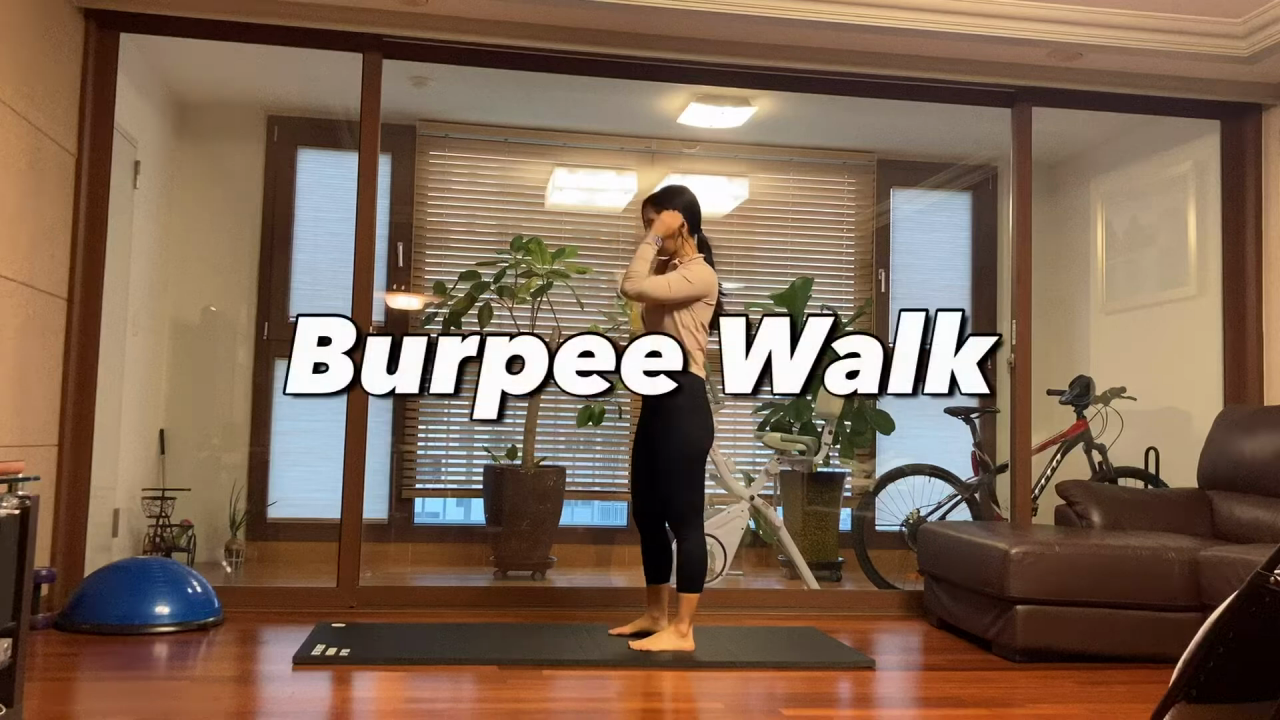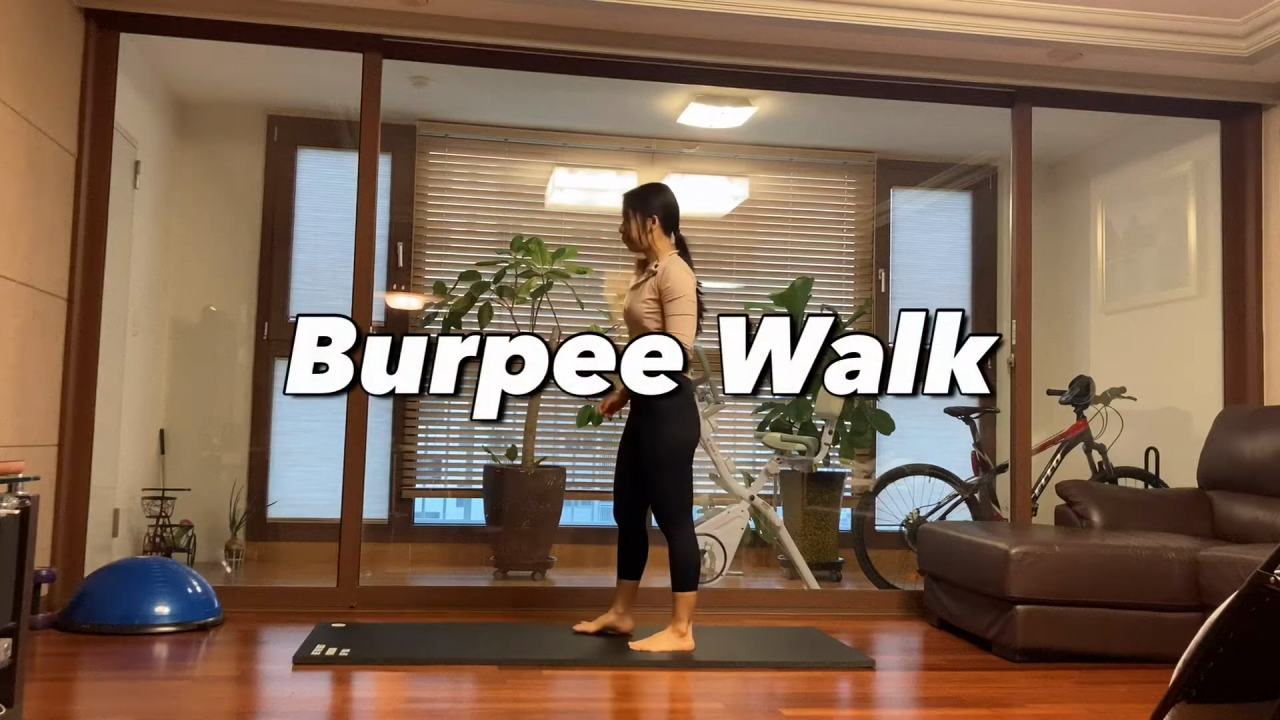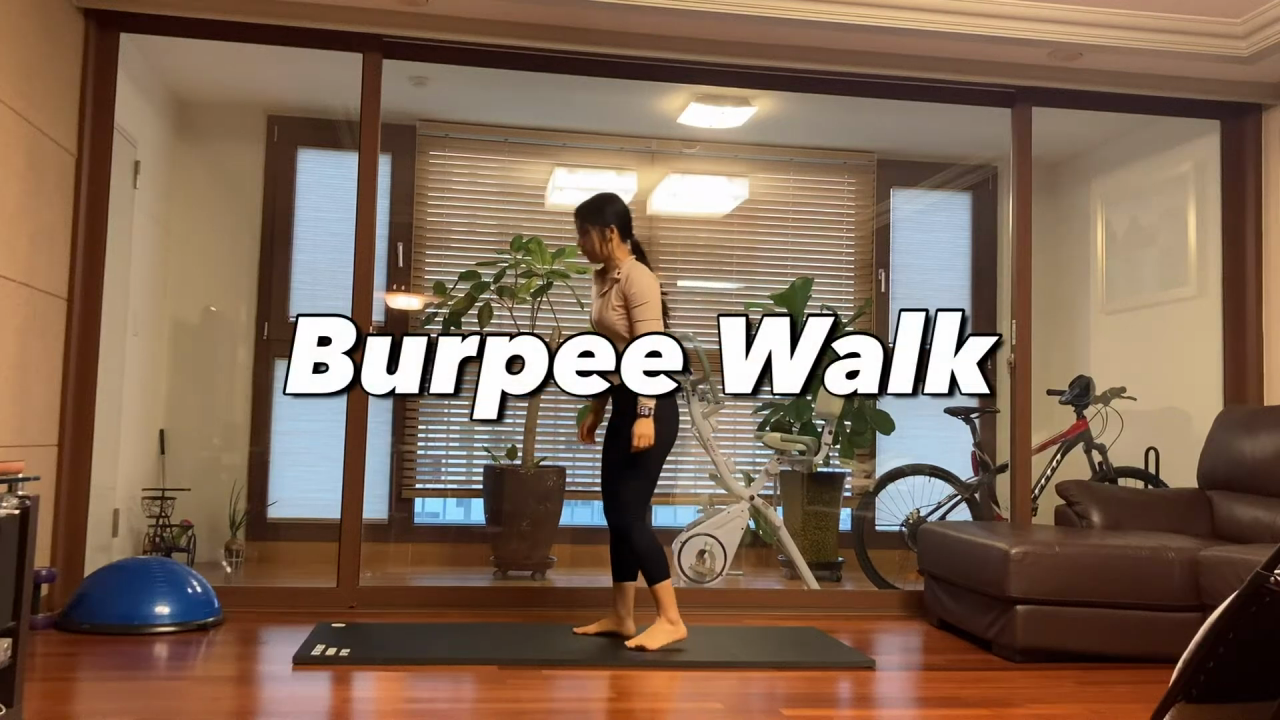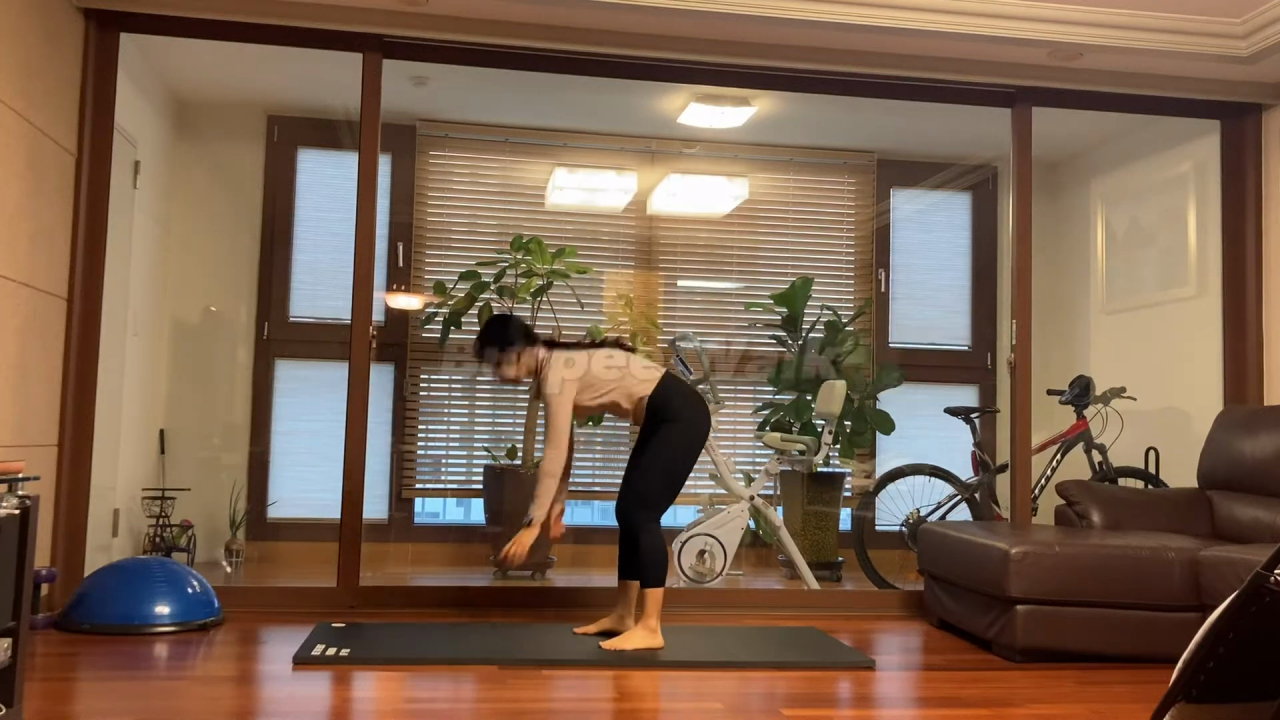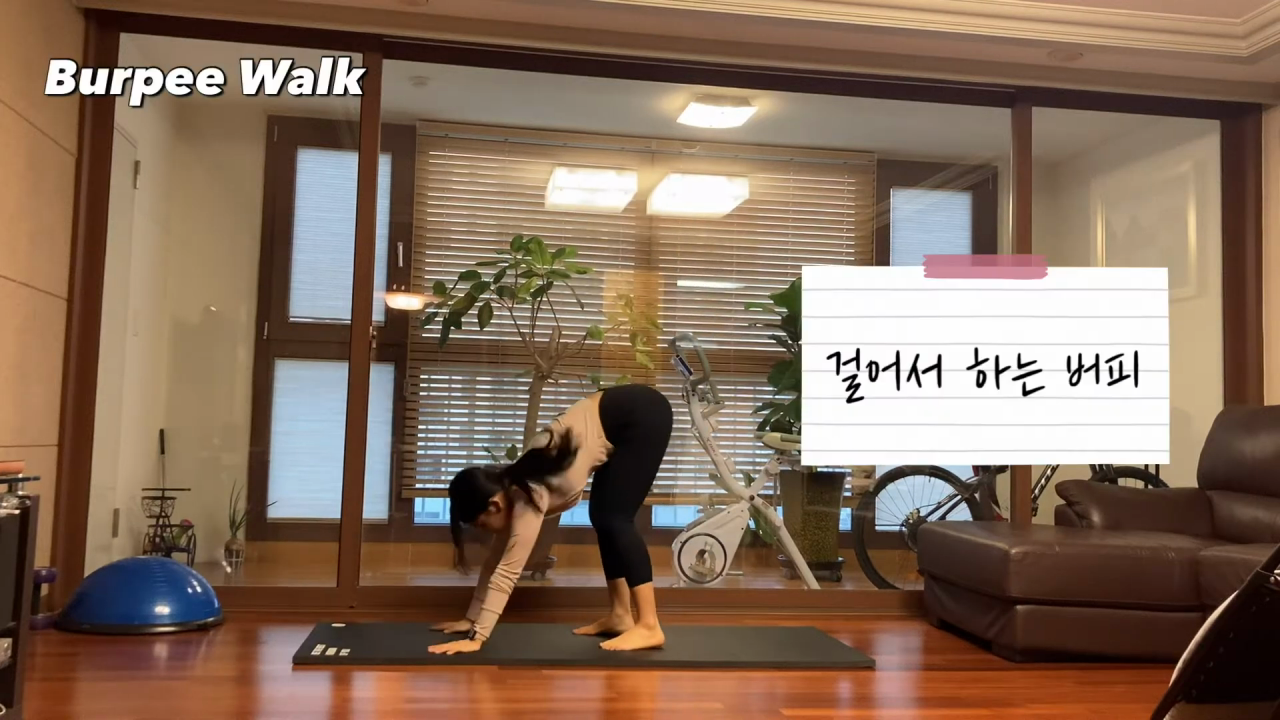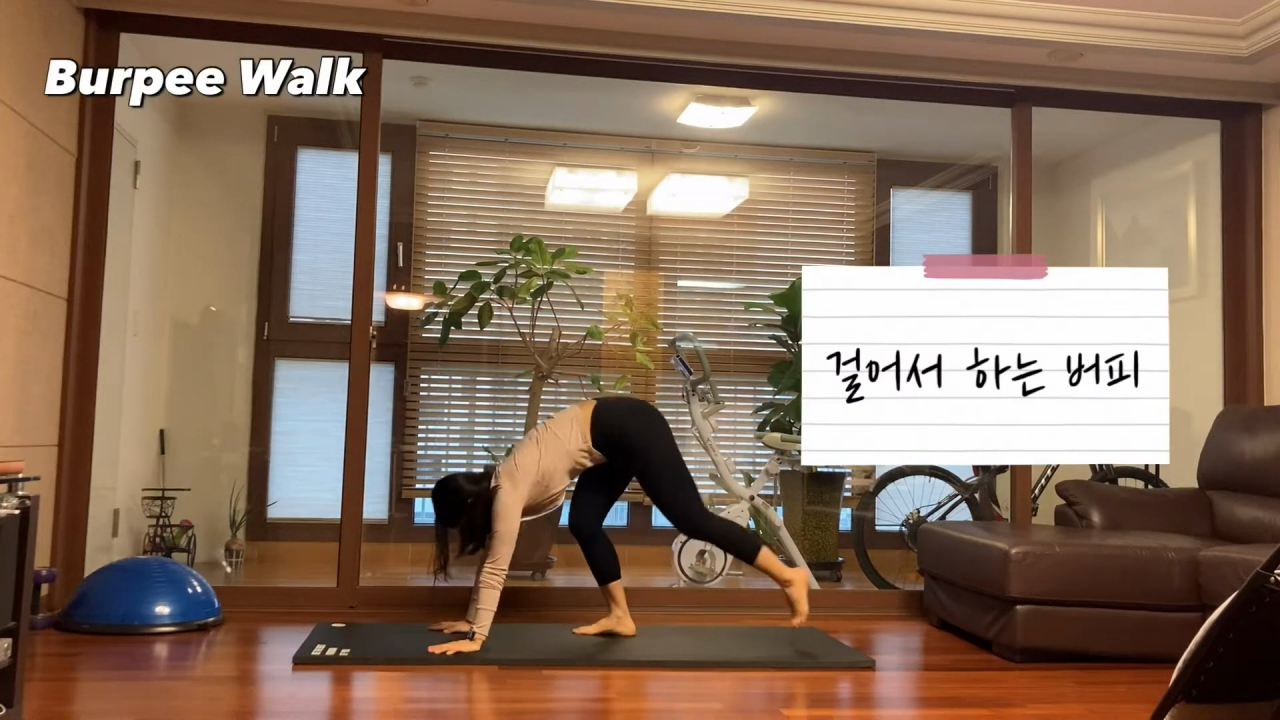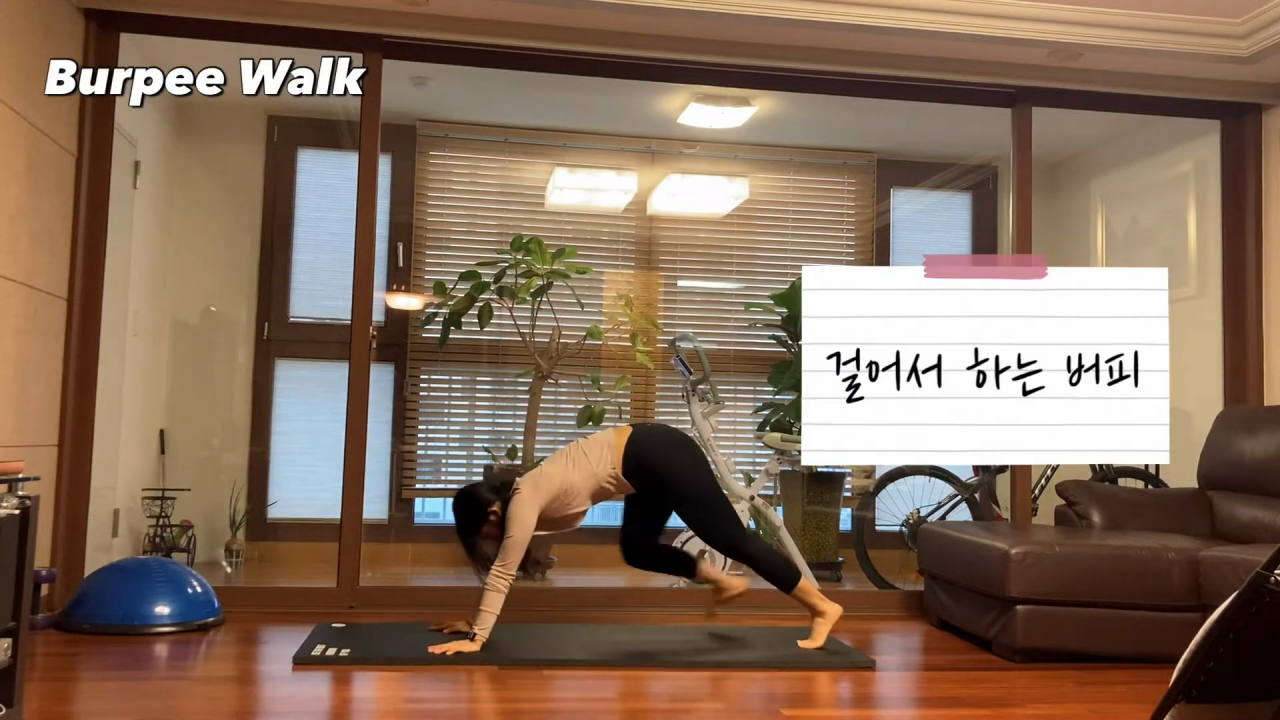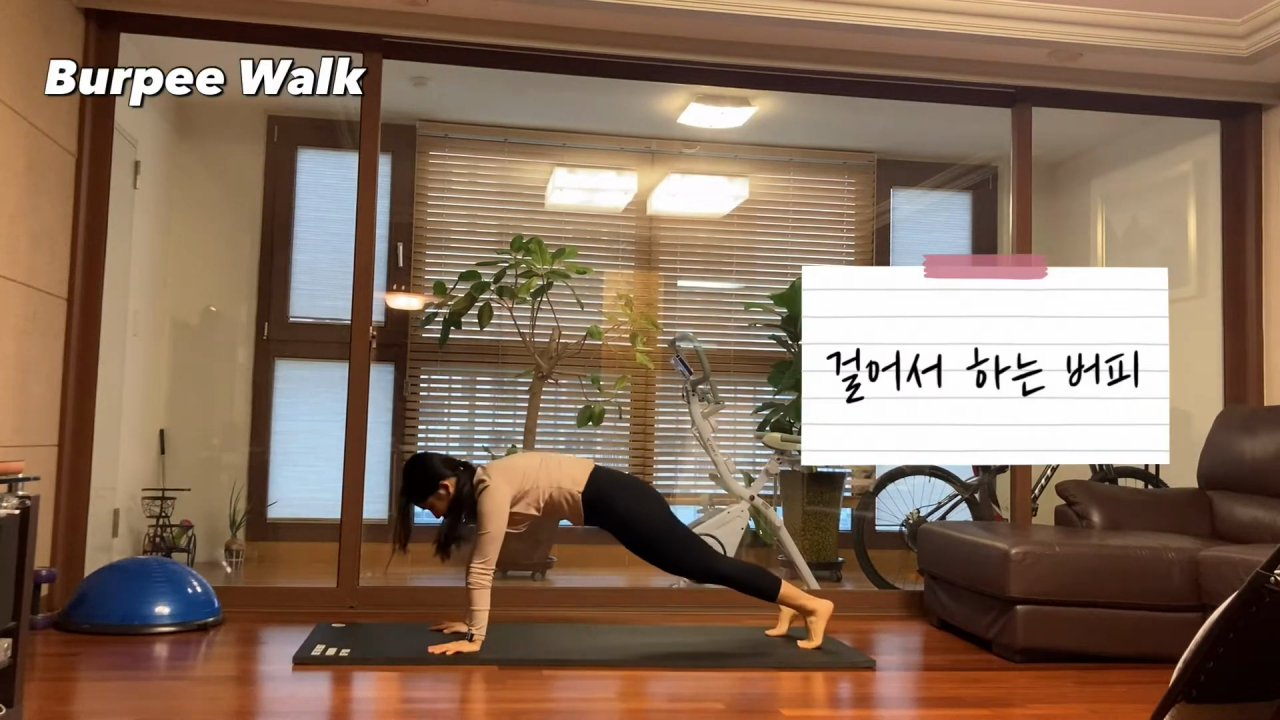
dt=0.5s
person 1, frame 1
left shoulder: (699, 274)
right shoulder: (670, 272)
left elbow: (632, 286)
left wrist: (656, 241)
left hip: (683, 405)
right hip: (656, 404)
left knee: (684, 519)
right knee: (648, 516)
left ankle: (682, 630)
right ankle: (656, 616)
person 1, frame 2
left shoulder: (676, 273)
right shoulder: (647, 271)
left elbow: (678, 351)
right wrist: (622, 390)
left hip: (670, 408)
right hip: (644, 407)
left knee: (674, 519)
right knee: (628, 513)
left ankle: (680, 630)
right ankle: (621, 613)
person 1, frame 3
left shoulder: (637, 279)
right shoulder: (603, 280)
left wrist: (645, 415)
right wrist: (595, 411)
left hip: (649, 407)
right hip: (626, 405)
left knee: (630, 511)
right knee: (617, 512)
left ankle: (671, 620)
right ankle: (621, 616)
person 1, frame 4
left shoulder: (557, 374)
right shoulder: (553, 369)
left elbow: (554, 454)
right elbow: (560, 450)
left wrist: (532, 524)
right wrist: (556, 506)
left hip: (682, 416)
right hip: (661, 417)
left knee: (639, 510)
right knee: (628, 510)
left ankle: (650, 628)
right ankle: (623, 614)
person 1, frame 5
left shoulder: (528, 498)
right shoulder: (507, 489)
left elbow: (507, 574)
right elbow: (496, 561)
left wrist: (477, 637)
right wrist: (473, 618)
left hip: (643, 414)
right hip: (620, 414)
left knee: (614, 519)
right knee: (603, 518)
left ankle: (649, 627)
right ankle: (621, 615)
person 1, frame 6
left shoulder: (506, 495)
right shoulder: (493, 488)
left elbow: (496, 569)
right elbow: (493, 563)
left wrist: (475, 637)
right wrist: (472, 621)
left hip: (632, 426)
right hip: (616, 429)
left knee: (691, 519)
right knee: (583, 523)
left ankle: (789, 578)
right ankle: (619, 616)
person 1, frame 7
left shoulder: (523, 501)
right shoulder: (520, 496)
left elbow: (502, 573)
right elbow: (501, 571)
left wrist: (477, 638)
right wrist: (477, 622)
left hip: (661, 456)
right hip: (652, 452)
left knee: (731, 540)
right knee: (637, 549)
left ankle: (822, 607)
right ankle: (721, 580)
person 1, frame 8
left shoulder: (492, 488)
right shoulder: (480, 484)
left elbow: (483, 567)
right elbow: (482, 566)
left wrist: (475, 637)
right wrist: (471, 621)
left hip: (616, 501)
right hip: (611, 498)
left knee: (705, 564)
right knee: (699, 565)
left ankle: (811, 605)
right ankle: (786, 604)
